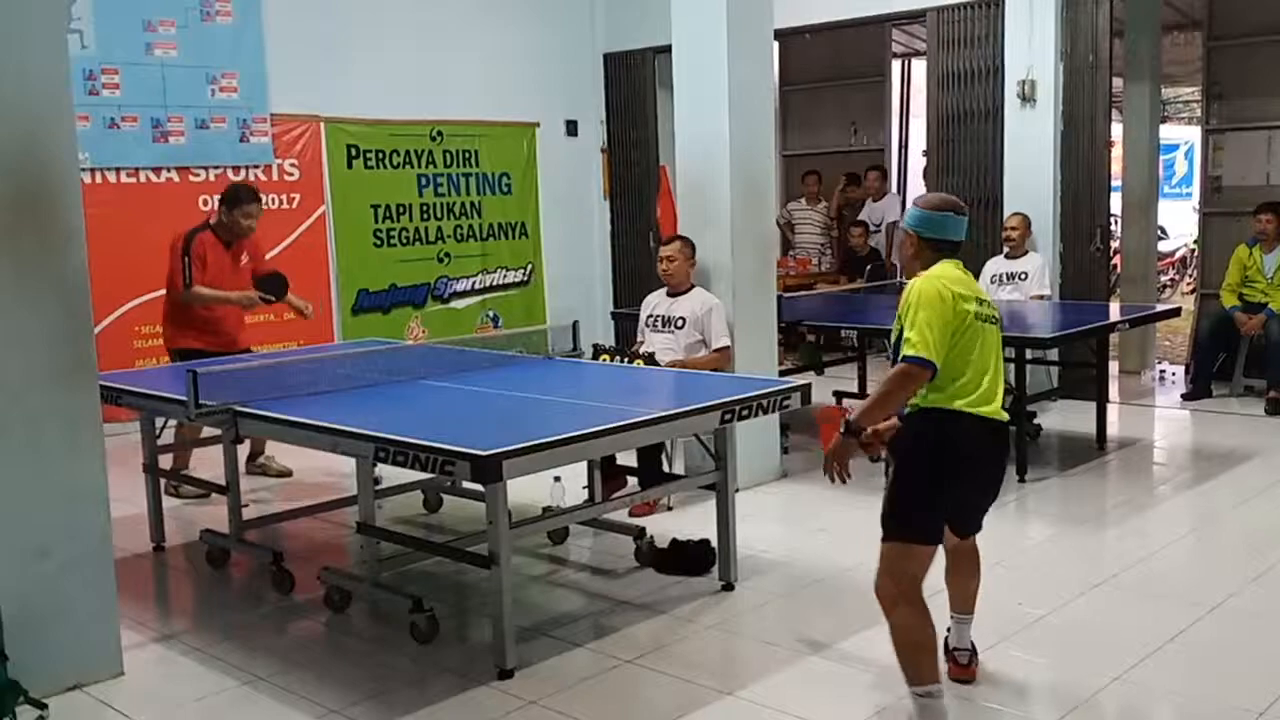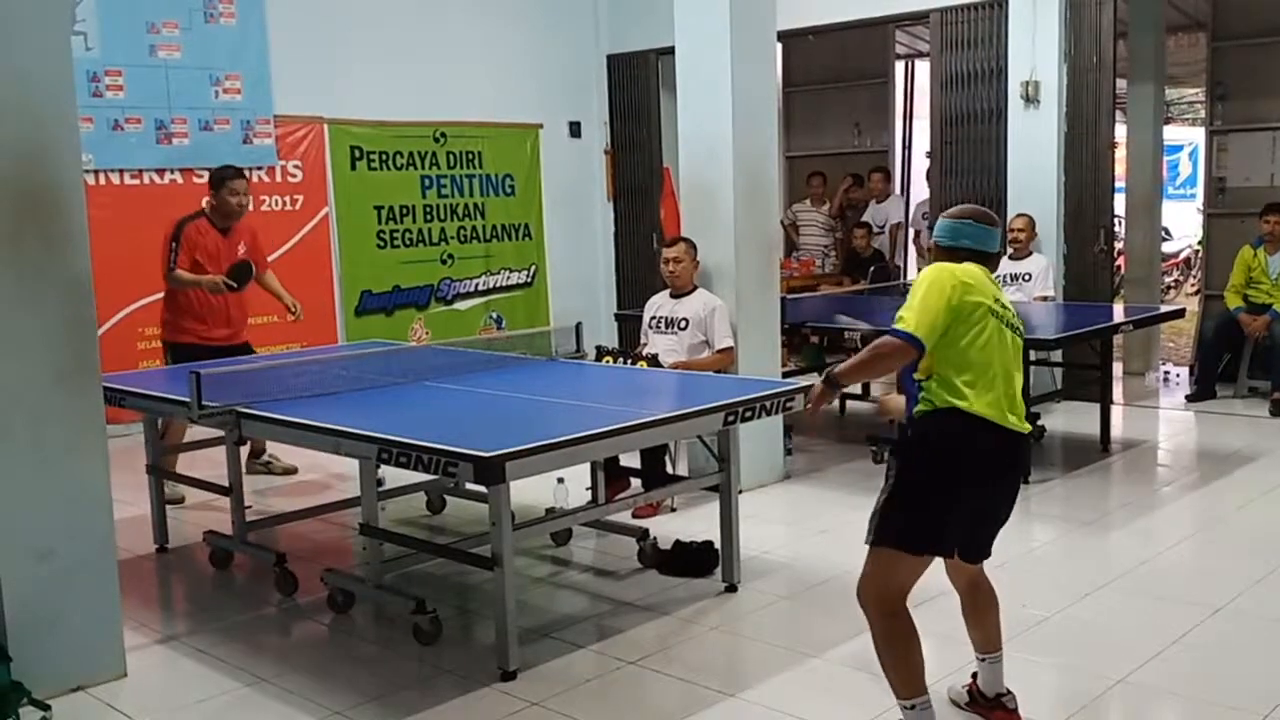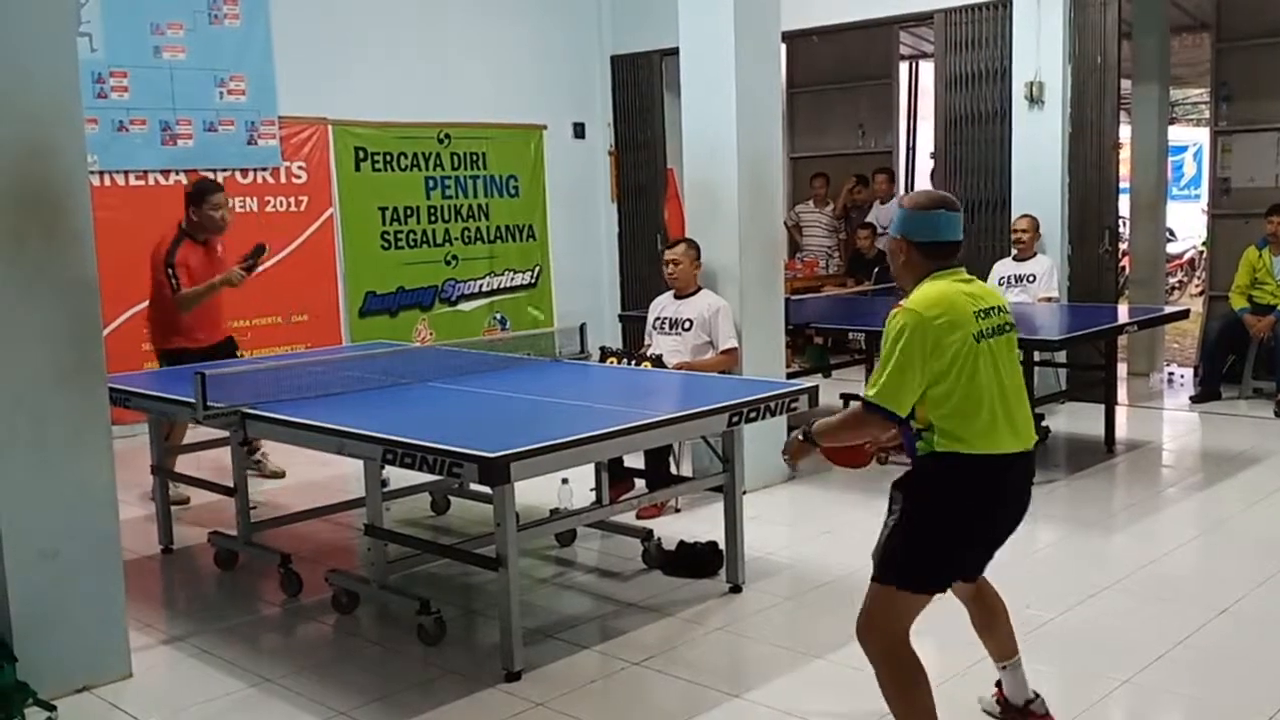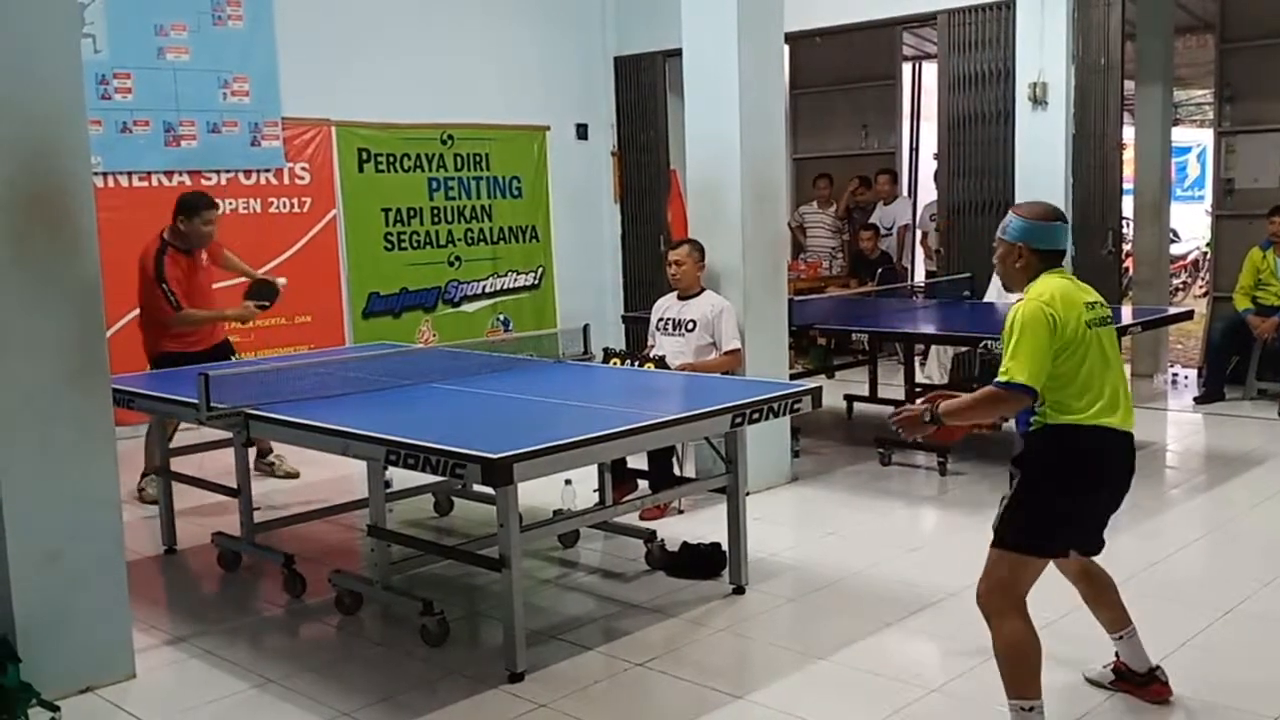
dt=1s
person 1, frame 1
left shoulder: (929, 285)
right shoulder: (975, 291)
left elbow: (915, 372)
left wrist: (852, 429)
right wrist: (888, 427)
left hip: (942, 441)
right hip: (989, 439)
left knee: (896, 587)
right knee: (960, 537)
right ankle: (960, 648)
person 1, frame 2
left shoulder: (945, 278)
right shoulder: (1004, 308)
left elbow: (899, 348)
left wrist: (833, 379)
right wrist: (902, 404)
left hip: (951, 444)
right hip: (1007, 451)
left knee: (879, 595)
right knee: (964, 564)
person 1, frame 3
left shoulder: (918, 313)
right shoulder: (987, 296)
left elbow: (878, 415)
left wrist: (810, 434)
right wrist: (911, 430)
left hip: (956, 478)
right hip: (1010, 470)
left knee: (879, 630)
right knee: (965, 579)
person 1, frame 4
left shoulder: (1037, 304)
right shoulder: (1083, 295)
left elbow: (1014, 395)
left wrist: (936, 413)
right wrist: (975, 407)
left hip: (1067, 454)
right hip: (1111, 450)
left knee: (998, 595)
right knee: (1073, 558)
right ankle: (1139, 668)
person 2, frame 1
left shoulder: (247, 242)
right shoulder: (193, 241)
left elbow: (265, 277)
right elbow: (186, 293)
left wrist: (294, 301)
right wrist: (234, 298)
left hip: (233, 341)
right hip: (190, 340)
left ankle: (256, 457)
right ankle: (177, 475)
person 2, frame 2
left shoulder: (246, 232)
right shoulder: (187, 229)
left elbow: (262, 271)
right elbow: (171, 275)
left wrist: (286, 298)
right wrist: (203, 281)
left hip: (232, 334)
right hip: (187, 334)
left ankle: (258, 456)
right ankle: (164, 477)
person 2, frame 3
left shoulder: (211, 234)
right shoulder: (172, 251)
right elbow: (181, 303)
right wrist: (217, 283)
left hip: (214, 334)
right hip: (178, 340)
left ankle: (253, 453)
person 2, frame 4
left shoulder: (201, 242)
right shoulder: (158, 262)
left elbow: (220, 256)
right elbow: (178, 316)
left wrist: (258, 278)
right wrist: (231, 314)
left hip: (209, 337)
right hip: (170, 346)
left ankle: (265, 456)
right ankle: (150, 476)
person 3, frame 1
left shoulder: (706, 303)
right shoulder: (651, 300)
left elbow: (723, 357)
left wrist: (684, 364)
left ankle: (651, 488)
right ankle: (610, 475)
person 3, frame 2
left shoulder: (710, 305)
right shoulder: (654, 303)
left elbow: (727, 357)
left wrist: (688, 365)
left ankle: (655, 489)
right ankle: (613, 477)
person 3, frame 3
left shoulder: (714, 305)
right shoulder: (658, 304)
left elbow: (731, 358)
left wrist: (691, 366)
left ankle: (659, 489)
right ankle: (618, 477)
person 3, frame 4
left shoulder: (717, 306)
right shoulder: (661, 304)
left elbow: (734, 360)
left wrist: (695, 367)
left ankle: (662, 491)
right ankle: (621, 479)
person 4, frame 1
right shoulder: (1244, 250)
right elbow: (1228, 289)
right wrist: (1237, 314)
right hip: (1245, 306)
right knee: (1206, 326)
right ankle: (1201, 385)
person 4, frame 2
right shoulder: (1248, 251)
right elbow: (1232, 290)
right wrist: (1241, 315)
right hip: (1251, 307)
right knee: (1211, 328)
right ankle: (1206, 386)
person 4, frame 3
right shoulder: (1254, 252)
right elbow: (1238, 291)
right wrist: (1247, 316)
right hip: (1255, 308)
right knee: (1215, 327)
right ankle: (1210, 387)
person 4, frame 4
right shoulder: (1257, 253)
right elbow: (1241, 293)
right wrist: (1251, 317)
right hip: (1259, 309)
right knee: (1219, 329)
right ankle: (1214, 388)
